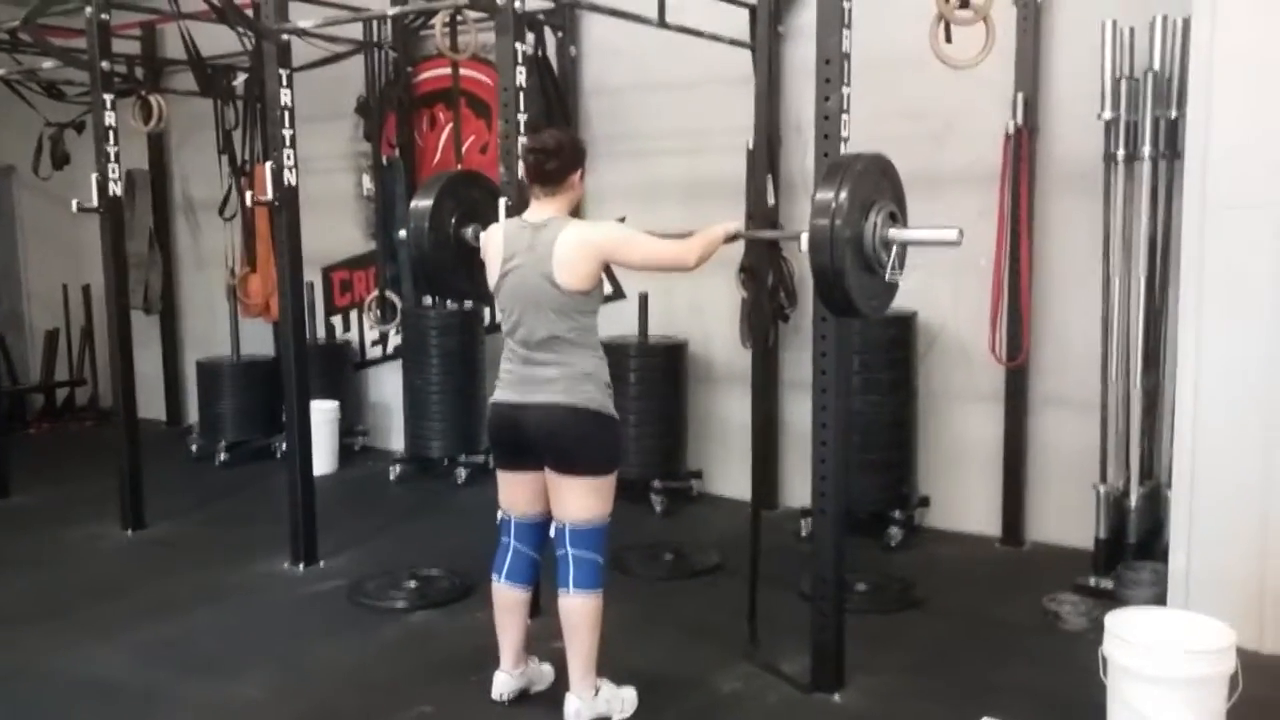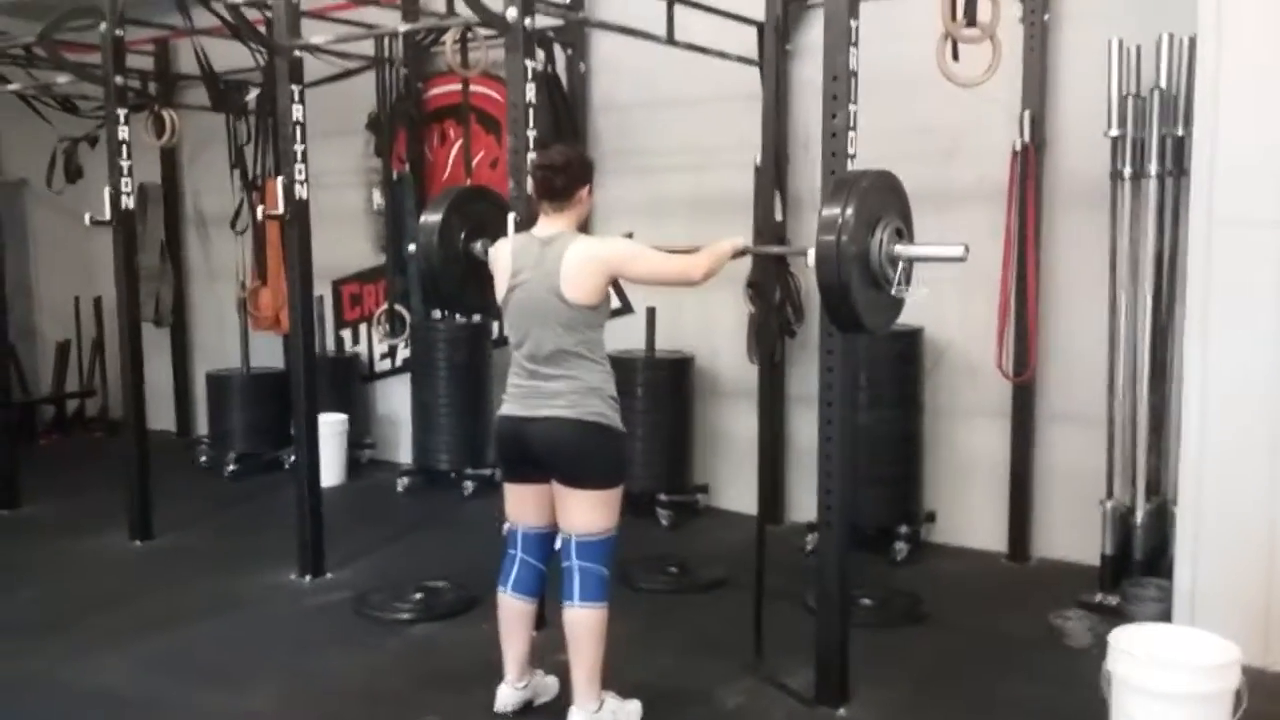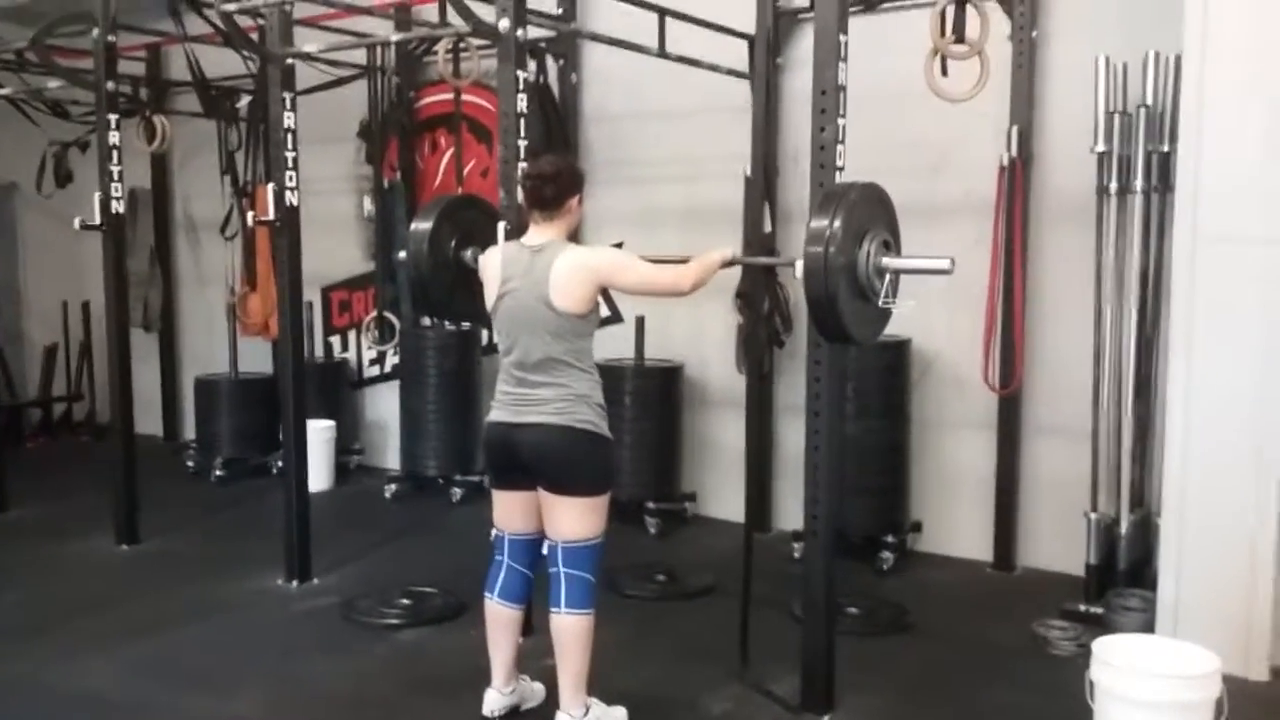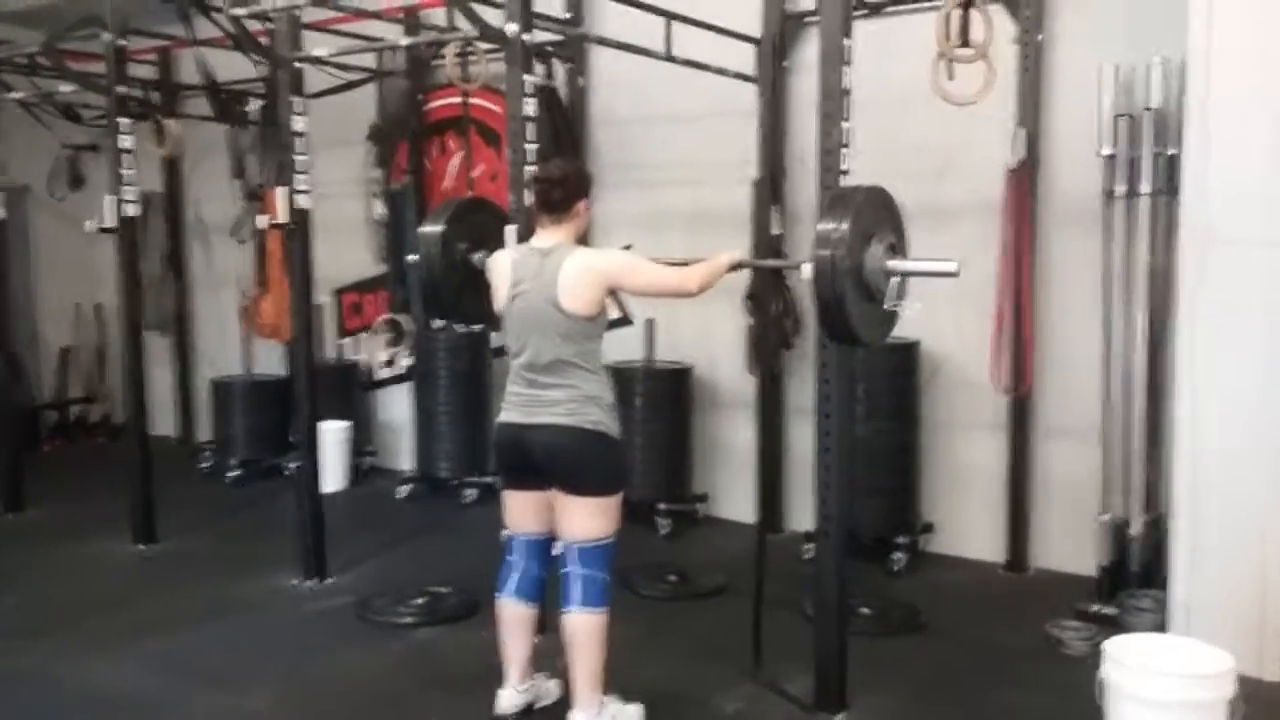
dt=0.1s
person 1, frame 1
left shoulder: (494, 239)
right shoulder: (589, 240)
right elbow: (684, 255)
right wrist: (723, 230)
left hip: (510, 410)
right hip: (574, 415)
left knee: (517, 540)
right knee: (581, 551)
left ankle: (511, 671)
person 1, frame 2
left shoulder: (503, 254)
right shoulder: (597, 255)
right elbow: (692, 270)
right wrist: (731, 246)
left hip: (517, 423)
right hip: (581, 429)
left knee: (524, 552)
right knee: (586, 564)
person 1, frame 3
left shoulder: (493, 261)
right shoulder: (586, 264)
right elbow: (680, 281)
right wrist: (719, 257)
left hip: (505, 430)
right hip: (569, 436)
left knee: (511, 558)
right knee: (573, 570)
person 1, frame 4
left shoulder: (502, 264)
right shoulder: (595, 266)
right elbow: (688, 282)
right wrist: (727, 260)
left hip: (515, 431)
right hip: (579, 436)
left knee: (523, 558)
right knee: (585, 570)
